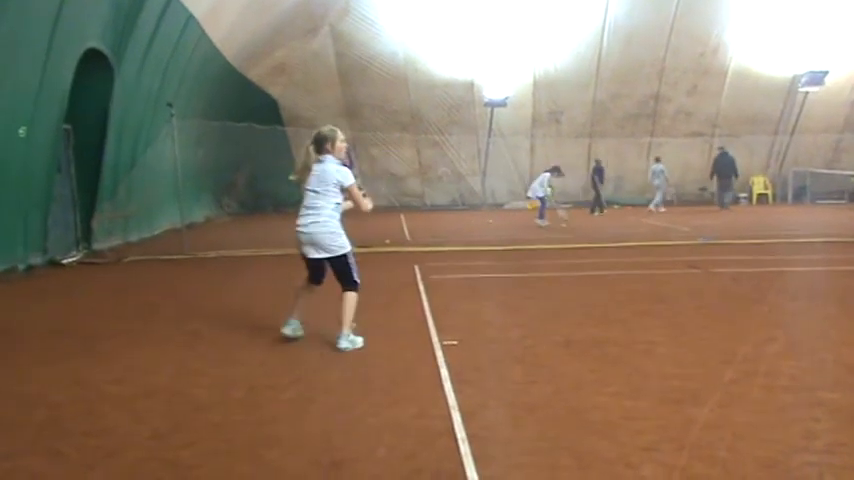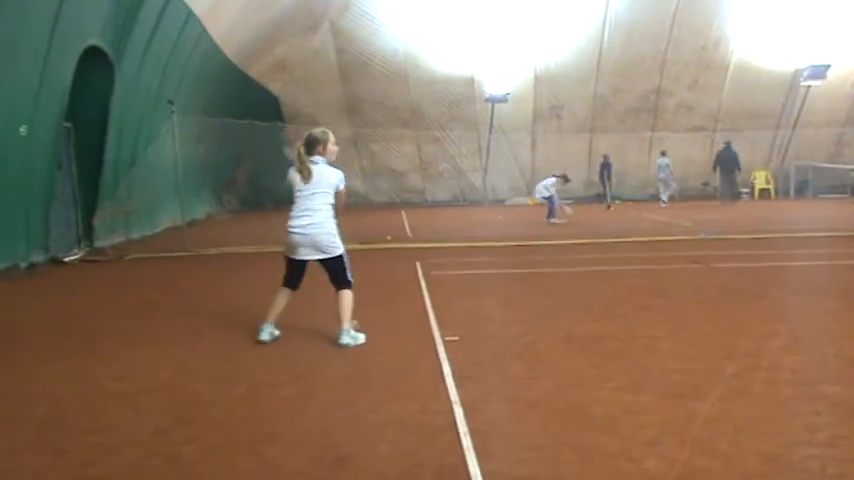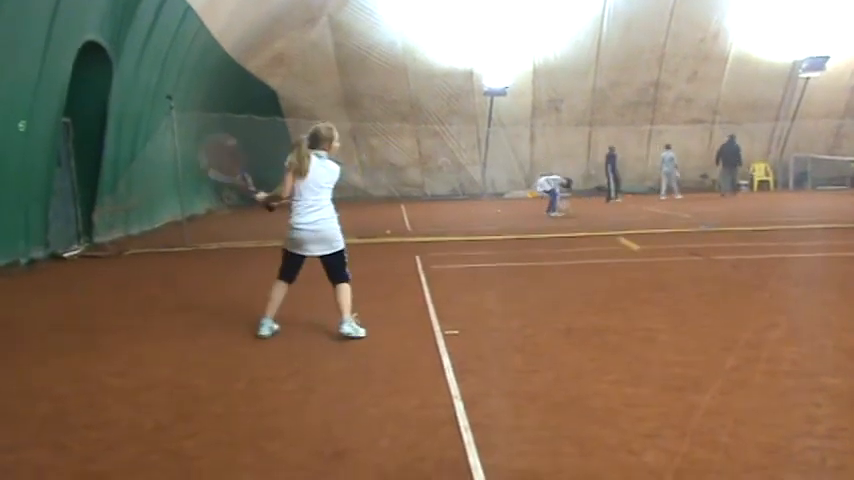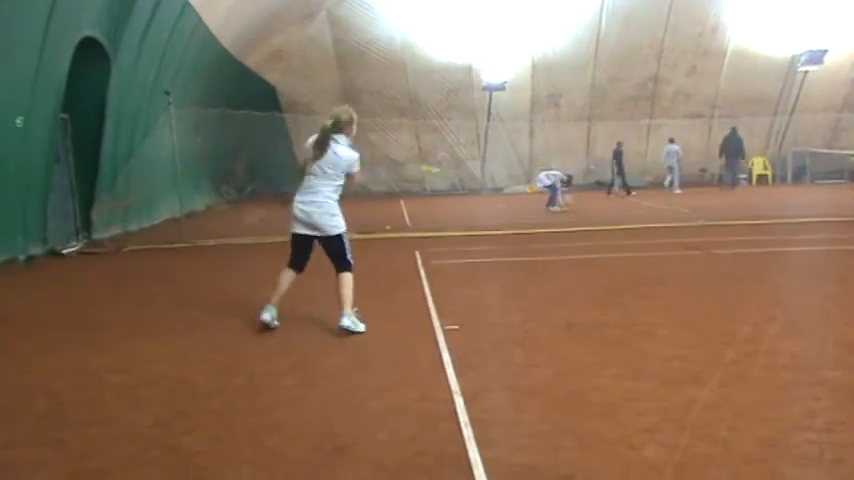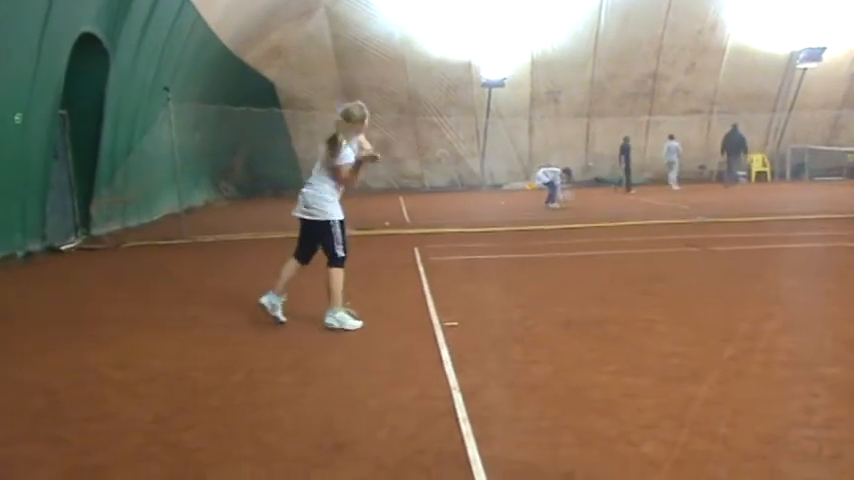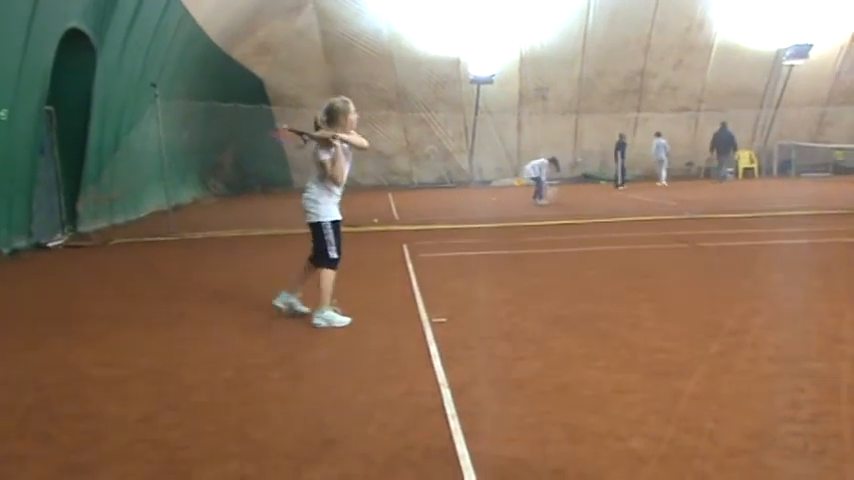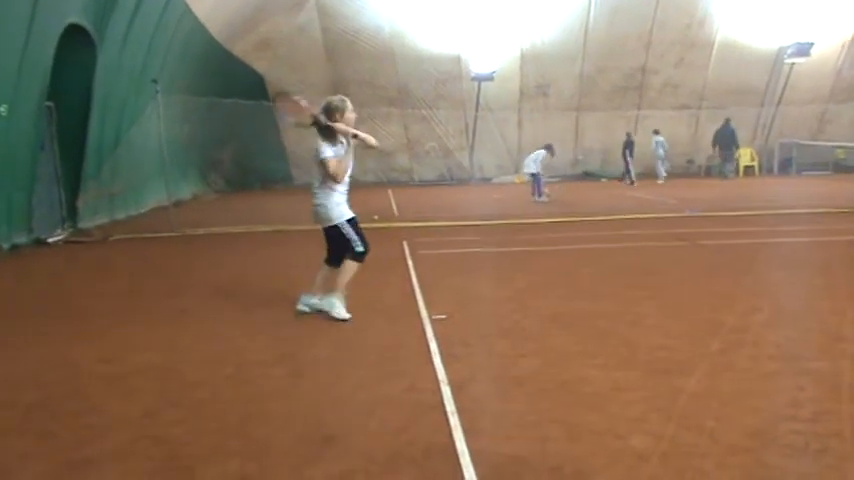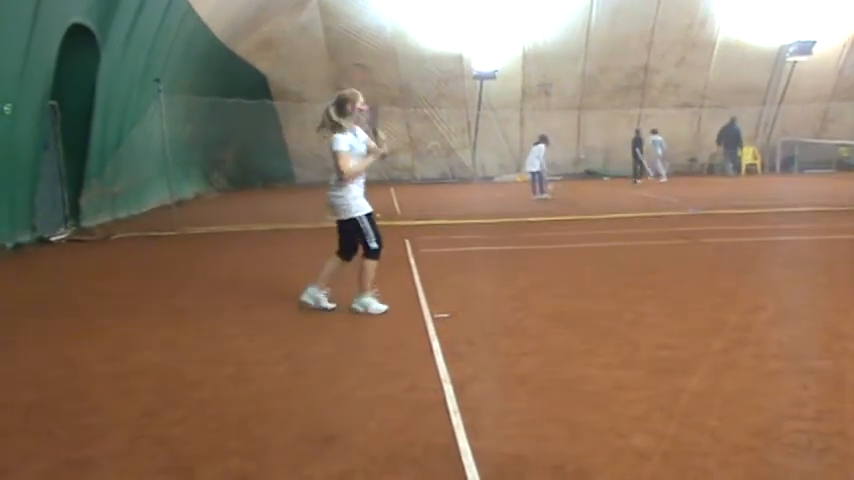
dt=0.2s
person 1, frame 1
left shoulder: (310, 171)
right shoulder: (341, 172)
right elbow: (363, 205)
left wrist: (350, 202)
right wrist: (366, 203)
left hip: (305, 234)
right hip: (329, 235)
left knee: (313, 279)
right knee: (351, 284)
left ankle: (293, 324)
right ankle: (346, 336)
person 1, frame 2
left shoulder: (294, 172)
right shoulder: (335, 175)
right elbow: (339, 200)
left hip: (297, 235)
right hip: (325, 236)
left knee: (289, 284)
right knee: (344, 284)
left ankle: (267, 329)
right ankle: (347, 332)
person 1, frame 3
left shoulder: (294, 161)
right shoulder: (334, 169)
left elbow: (285, 193)
left wrist: (266, 197)
left hip: (300, 231)
right hip: (328, 231)
left knee: (285, 277)
right knee: (341, 278)
left ankle: (266, 323)
right ankle: (348, 323)
person 1, frame 4
left shoulder: (318, 143)
right shoulder: (350, 156)
right elbow: (354, 180)
left hip: (302, 211)
right hip: (327, 216)
left knee: (295, 265)
right knee: (344, 266)
left ankle: (270, 311)
right ankle: (347, 316)
person 1, frame 5
left shoulder: (353, 137)
right shoulder: (343, 148)
left elbow: (369, 152)
right elbow: (347, 181)
left wrist: (368, 158)
right wrist: (360, 163)
left hip: (310, 201)
right hip: (325, 204)
left knee: (301, 255)
right knee: (337, 258)
left ankle: (274, 297)
right ankle: (335, 314)
person 1, frame 6
left shoulder: (342, 134)
right shoulder: (324, 145)
left elbow: (363, 144)
right elbow: (338, 179)
left wrist: (340, 137)
right wrist: (337, 150)
left hip: (323, 203)
right hip: (322, 205)
left knee: (321, 256)
right knee: (331, 258)
left ankle: (289, 296)
right ankle: (323, 312)
person 1, frame 7
left shoulder: (345, 136)
right shoulder: (325, 144)
left elbow: (373, 143)
right elbow: (337, 177)
left wrist: (352, 132)
right wrist: (349, 149)
left hip: (335, 204)
right hip: (330, 205)
left knee: (336, 256)
right knee: (359, 249)
left ankle: (309, 299)
right ankle: (333, 298)
person 1, frame 8
left shoulder: (357, 132)
right shoulder: (340, 137)
left elbow: (379, 150)
right elbow: (347, 173)
left wrist: (378, 150)
right wrist: (371, 158)
left hip: (349, 198)
right hip: (347, 198)
left knee: (347, 251)
right knee: (373, 246)
left ankle: (315, 292)
right ankle: (364, 298)
